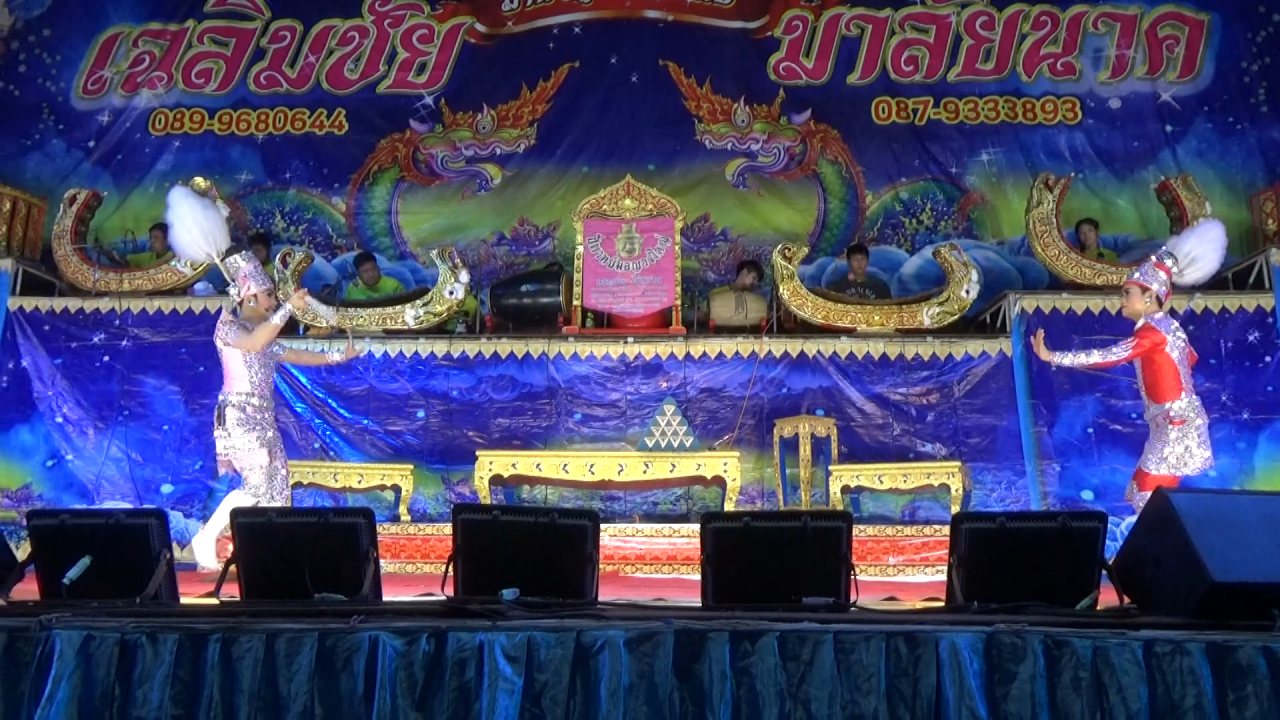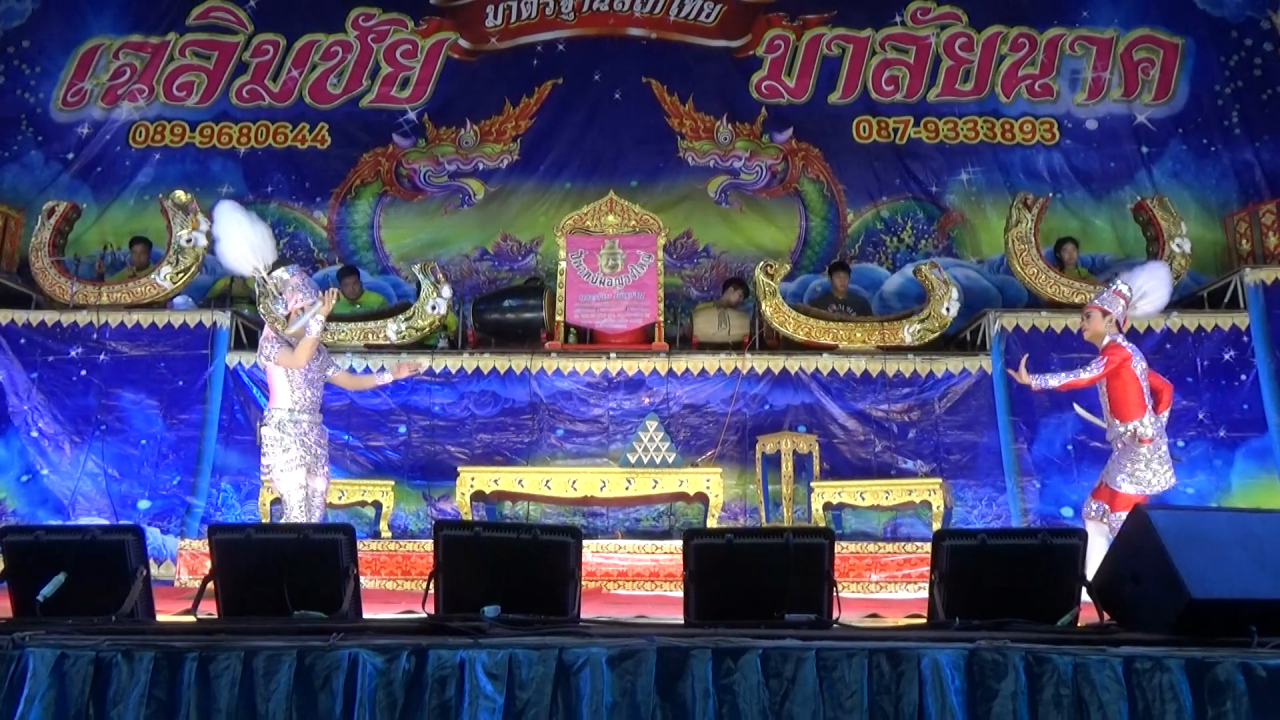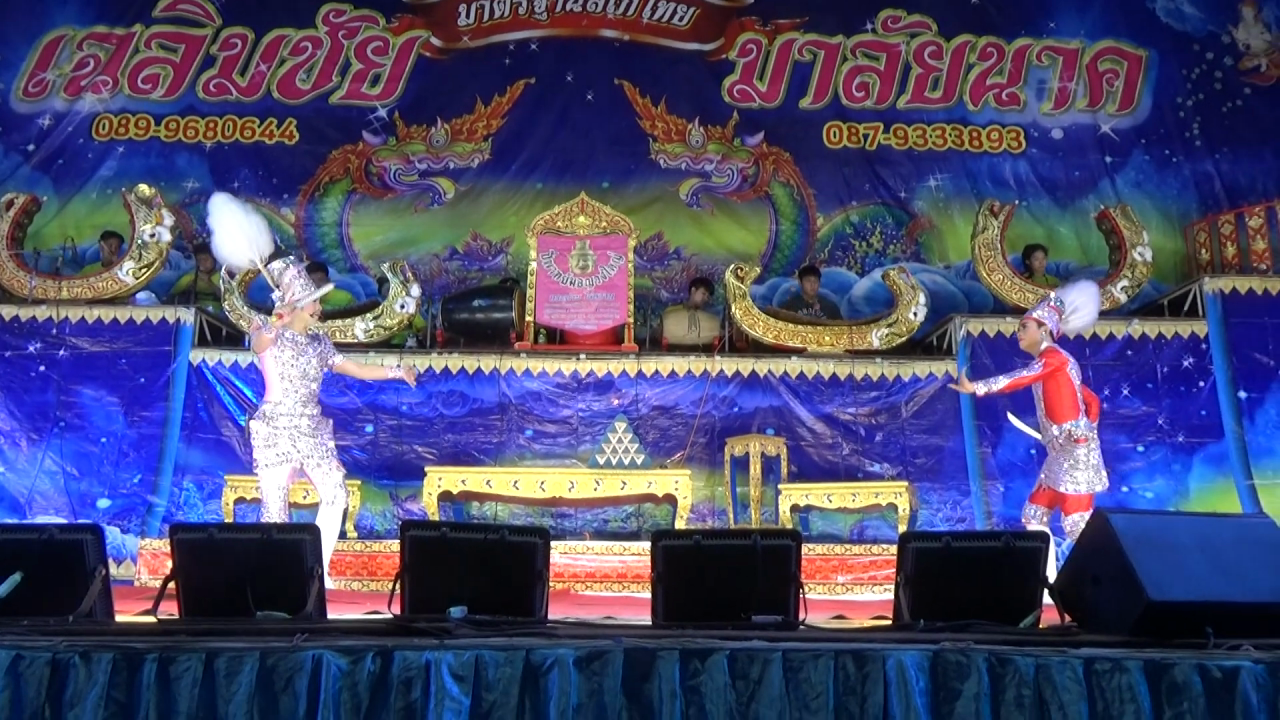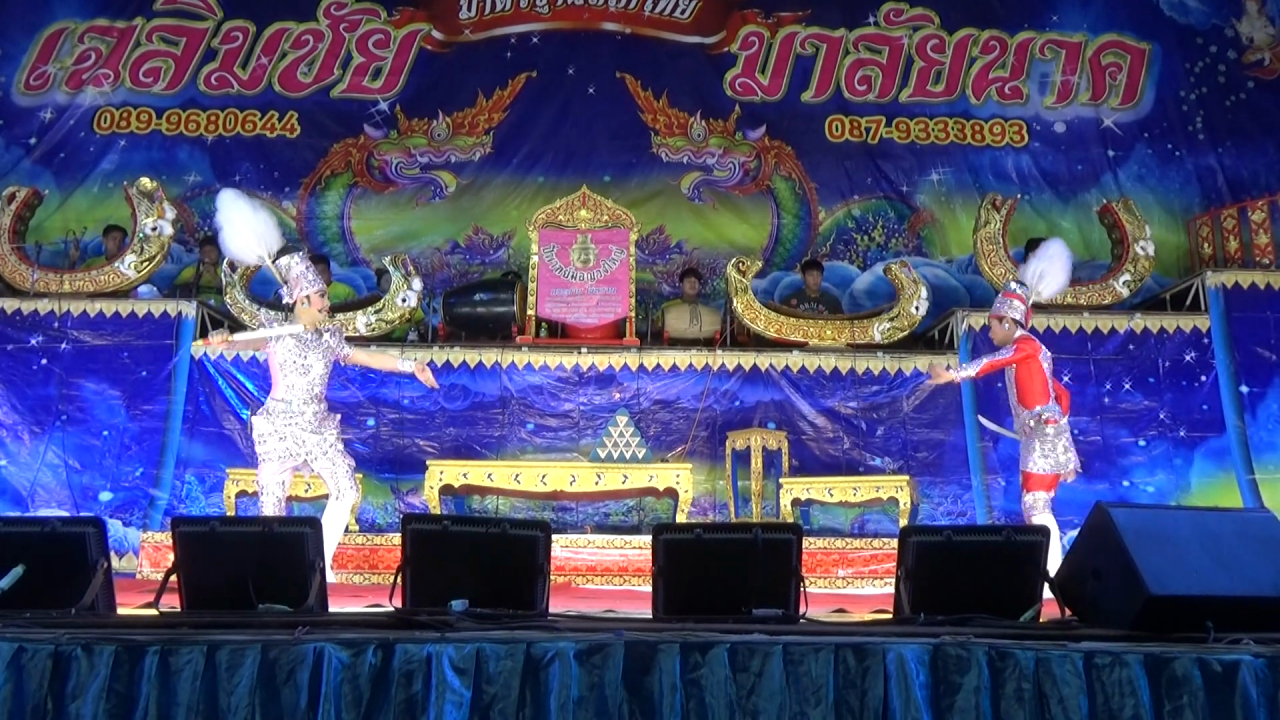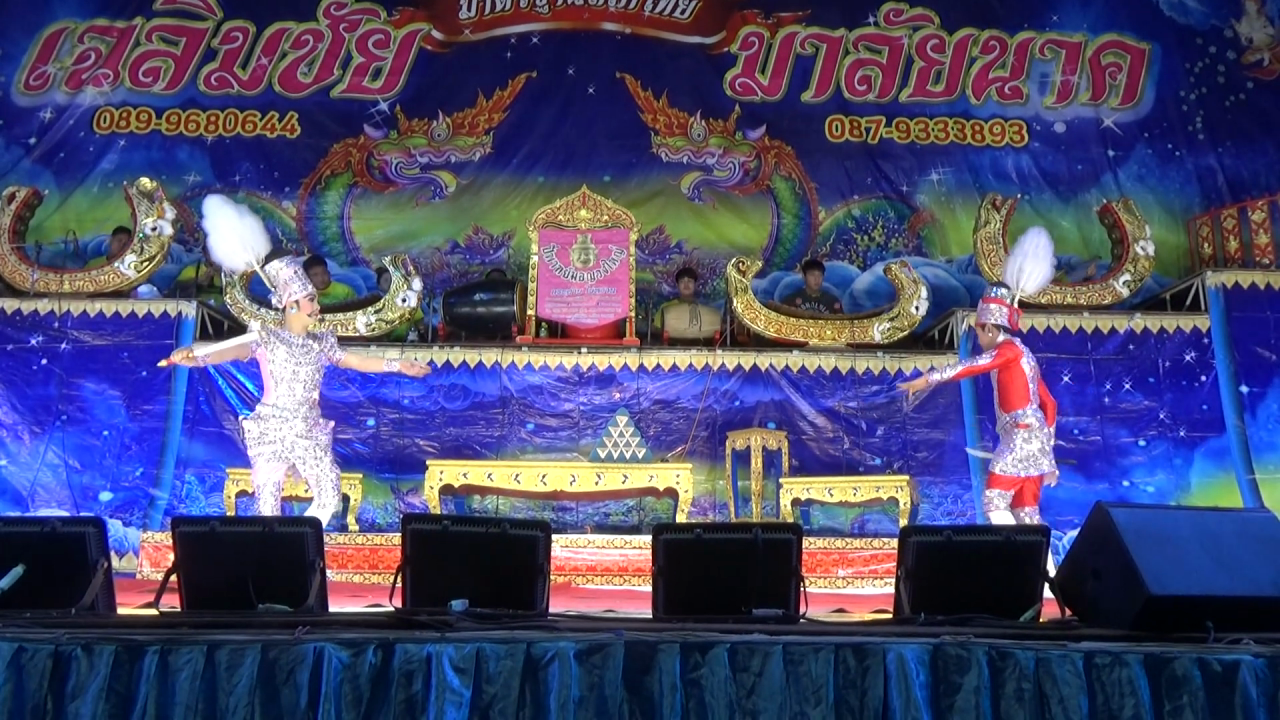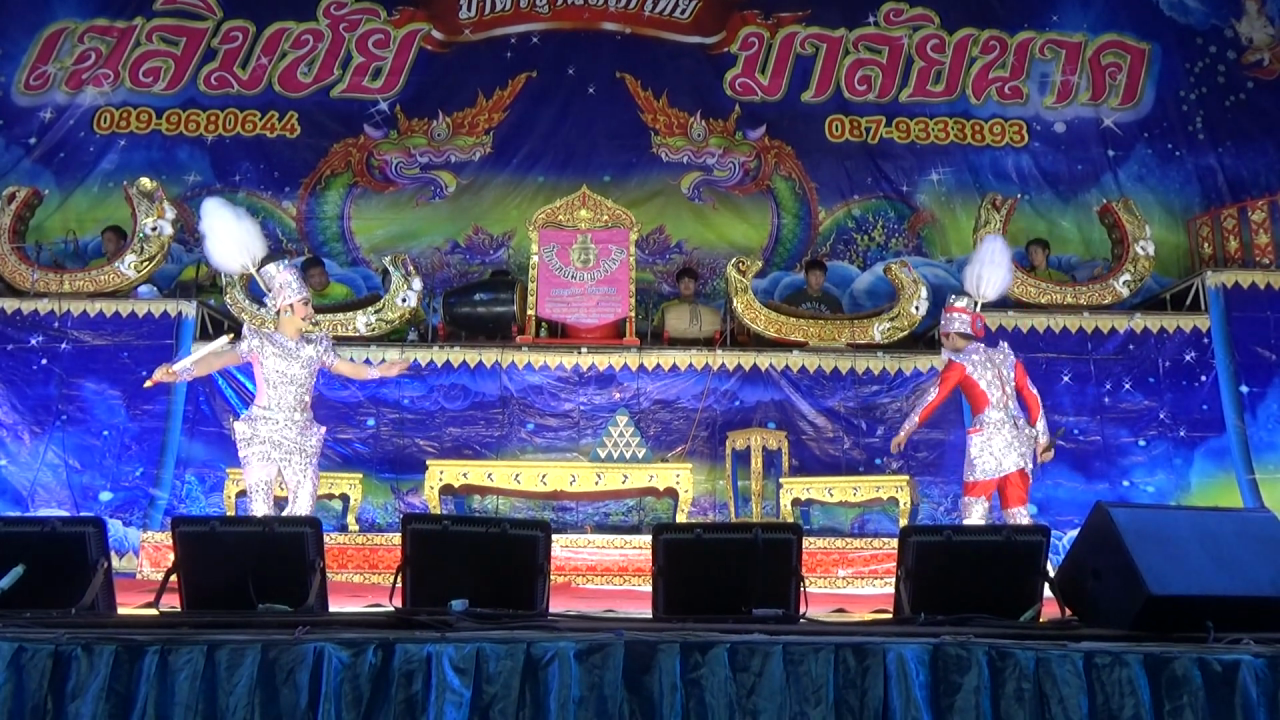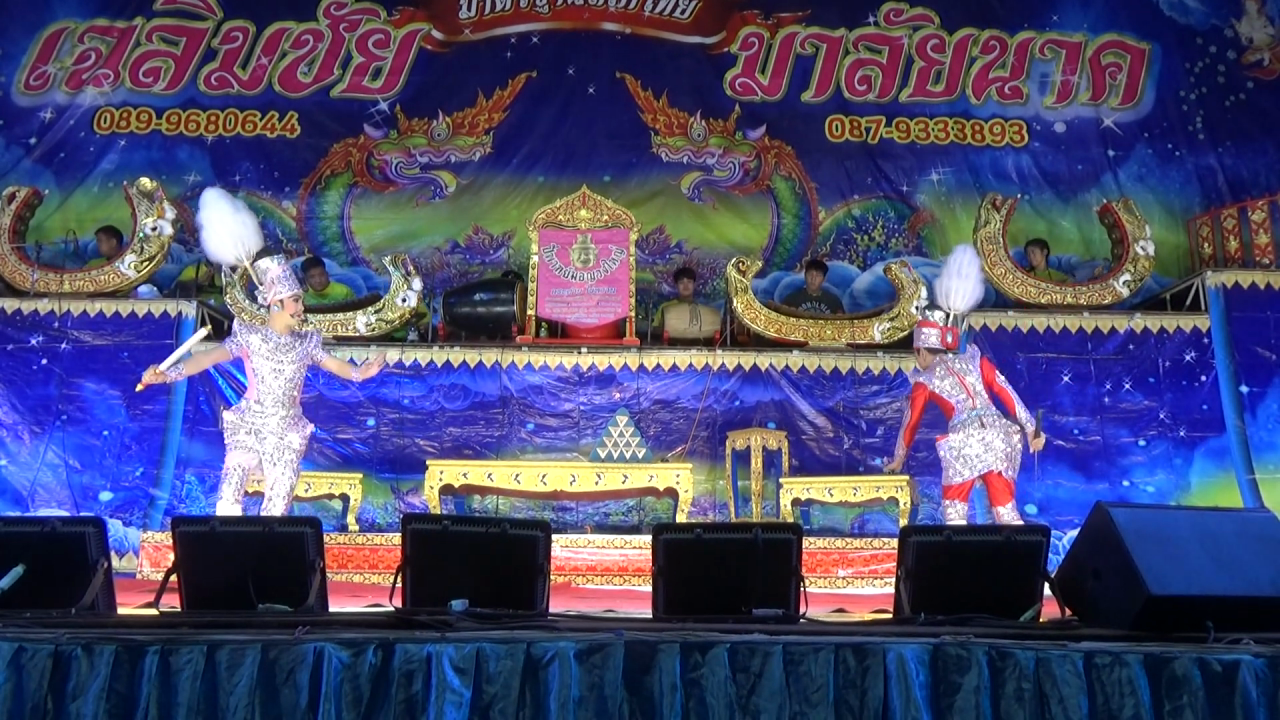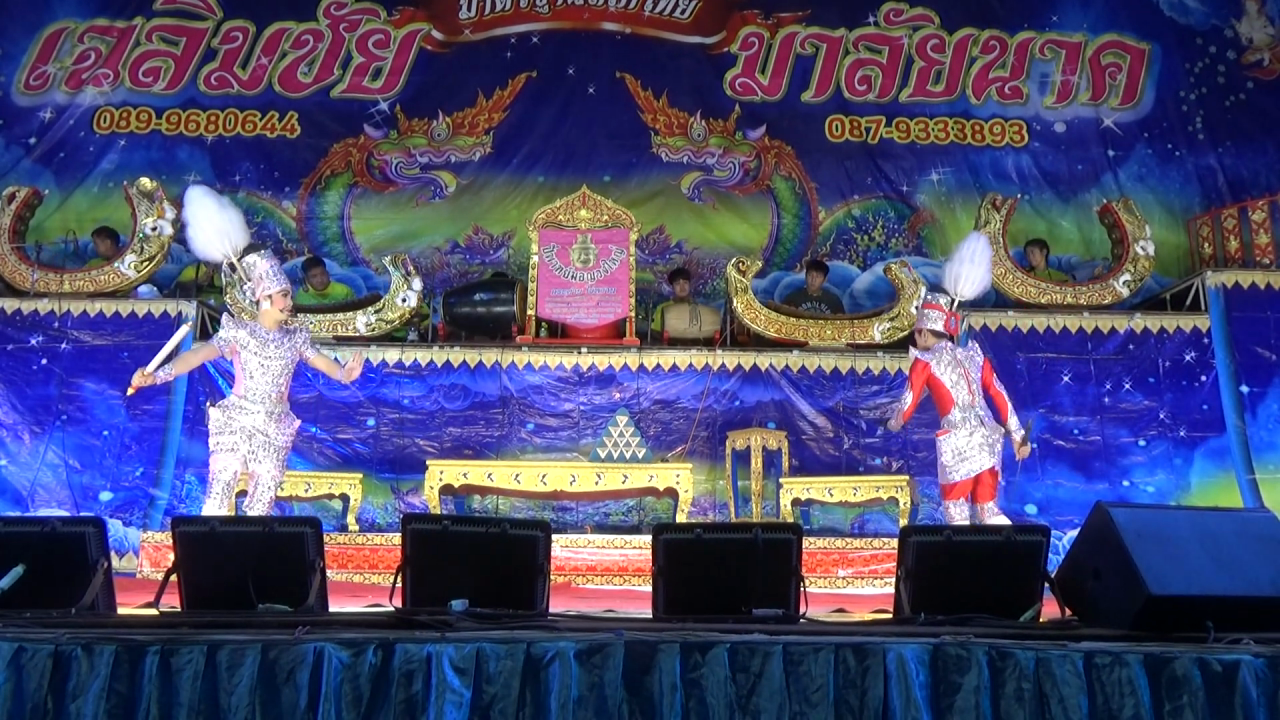
dt=0.5s
person 1, frame 1
left shoulder: (261, 337)
right shoulder: (227, 326)
left elbow: (294, 355)
right elbow: (255, 341)
left wrist: (338, 355)
right wrist: (287, 308)
left hip: (262, 418)
right hip: (239, 417)
left knee: (280, 487)
right knee: (258, 487)
right ankle: (206, 538)
person 1, frame 2
left shoulder: (318, 352)
right shoulder: (272, 341)
left elbow: (349, 381)
right elbow: (297, 361)
left wrist: (391, 375)
right wrist: (319, 317)
left hip: (312, 434)
right hip: (283, 433)
left knee: (314, 509)
right knee: (297, 509)
person 1, frame 3
left shoulder: (319, 343)
right shoulder: (274, 337)
left elbow: (355, 369)
right elbow: (259, 345)
left wrist: (397, 372)
right wrist: (273, 328)
left hip: (313, 430)
right hip: (276, 430)
left knee: (335, 495)
right knee: (274, 506)
left ankle: (318, 569)
person 1, frame 4
left shoulder: (329, 337)
right shoulder: (277, 333)
left elbow: (369, 358)
right elbow: (252, 341)
left wrist: (410, 366)
right wrist: (228, 342)
left hip: (318, 427)
right hip: (281, 426)
left knee: (345, 489)
right knee: (272, 499)
left ankle: (321, 561)
person 1, frame 5
left shoulder: (322, 343)
right shoulder: (266, 339)
left elbow: (358, 361)
right elbow: (232, 351)
left wrist: (397, 366)
right wrist: (195, 358)
left hip: (310, 433)
right hip: (271, 433)
left knee: (330, 498)
right knee: (268, 508)
person 1, frame 6
left shoulder: (316, 346)
right shoulder: (258, 342)
left elbow: (347, 368)
right elbow: (220, 360)
left wrist: (379, 371)
right wrist: (180, 373)
left hip: (301, 437)
right hip: (261, 433)
left knee: (303, 508)
right knee: (262, 510)
person 1, frame 7
left shoulder: (307, 342)
right shoulder: (250, 337)
left elbow: (334, 364)
right elbow: (210, 357)
left wrist: (359, 372)
right wrist: (168, 374)
left hip: (287, 433)
right hip: (250, 425)
left knee: (278, 503)
right knee: (231, 492)
person 1, frame 8
left shoulder: (296, 337)
right shoulder: (238, 331)
left elbow: (322, 361)
right elbow: (199, 354)
left wrist: (344, 374)
right wrist: (156, 376)
left hip: (274, 431)
right hip: (235, 424)
left knee: (261, 502)
right knee: (218, 495)
person 2, frame 1
left shoulder: (1153, 331)
right shoulder: (1165, 326)
left elbow: (1109, 357)
right elbow: (1189, 358)
left wrist: (1053, 357)
left hip: (1176, 430)
right hip: (1170, 428)
left knee: (1150, 501)
right knee: (1139, 493)
person 2, frame 2
left shoulder: (1118, 350)
right shoulder: (1121, 354)
left elbow: (1083, 376)
right elbow: (1165, 388)
left wrist: (1032, 380)
right wrist: (1156, 426)
left hip: (1140, 448)
right hip: (1128, 448)
left knee: (1122, 521)
right knee: (1095, 511)
right ankle: (1093, 581)
person 2, frame 3
left shoulder: (1054, 357)
right shoulder: (1051, 365)
left elbow: (1021, 377)
right elbow: (1092, 401)
left wrist: (977, 388)
right wrist: (1087, 434)
left hip: (1075, 453)
right hip: (1061, 454)
left knee: (1076, 524)
right knee: (1034, 514)
right ankle: (1050, 581)
person 2, frame 4
left shoulder: (1027, 345)
right shoulder: (1023, 353)
left elbow: (993, 361)
right elbow: (1062, 393)
left wrist: (953, 375)
right wrist: (1059, 427)
left hip: (1045, 436)
right hip: (1036, 439)
left knee: (1035, 504)
right knee: (1034, 508)
left ankle: (1060, 570)
right ankle: (1049, 573)
person 2, frame 5
left shoulder: (1009, 349)
right shoulder: (1022, 355)
left elbow: (969, 367)
right elbow: (1049, 405)
left wrist: (926, 380)
right wrist: (1045, 442)
left hip: (1020, 438)
right hip: (1033, 440)
left knee: (995, 501)
right knee: (1027, 510)
right ankle: (1046, 574)
person 2, frame 6
left shoulder: (959, 361)
right shoulder: (1004, 354)
left elbow: (932, 399)
right elbow: (1033, 396)
left wrist: (904, 431)
right wrist: (1042, 438)
left hip: (989, 442)
right hip: (1018, 440)
left knee: (973, 511)
right knee: (1017, 513)
person 2, frame 7
left shoulder: (924, 380)
right shoulder: (975, 359)
left elbow: (910, 422)
right elbow: (1005, 392)
left wrist: (898, 459)
right wrist: (1030, 427)
left hip: (964, 443)
right hip: (997, 439)
left knee: (954, 513)
right knee: (1006, 511)
person 2, frame 8
left shoulder: (924, 361)
right shoulder: (974, 354)
left elbow: (908, 405)
right elbow: (999, 395)
left wrist: (894, 423)
right wrist: (1017, 434)
left hip: (958, 441)
right hip: (986, 437)
left knee: (956, 516)
right knee: (987, 509)
